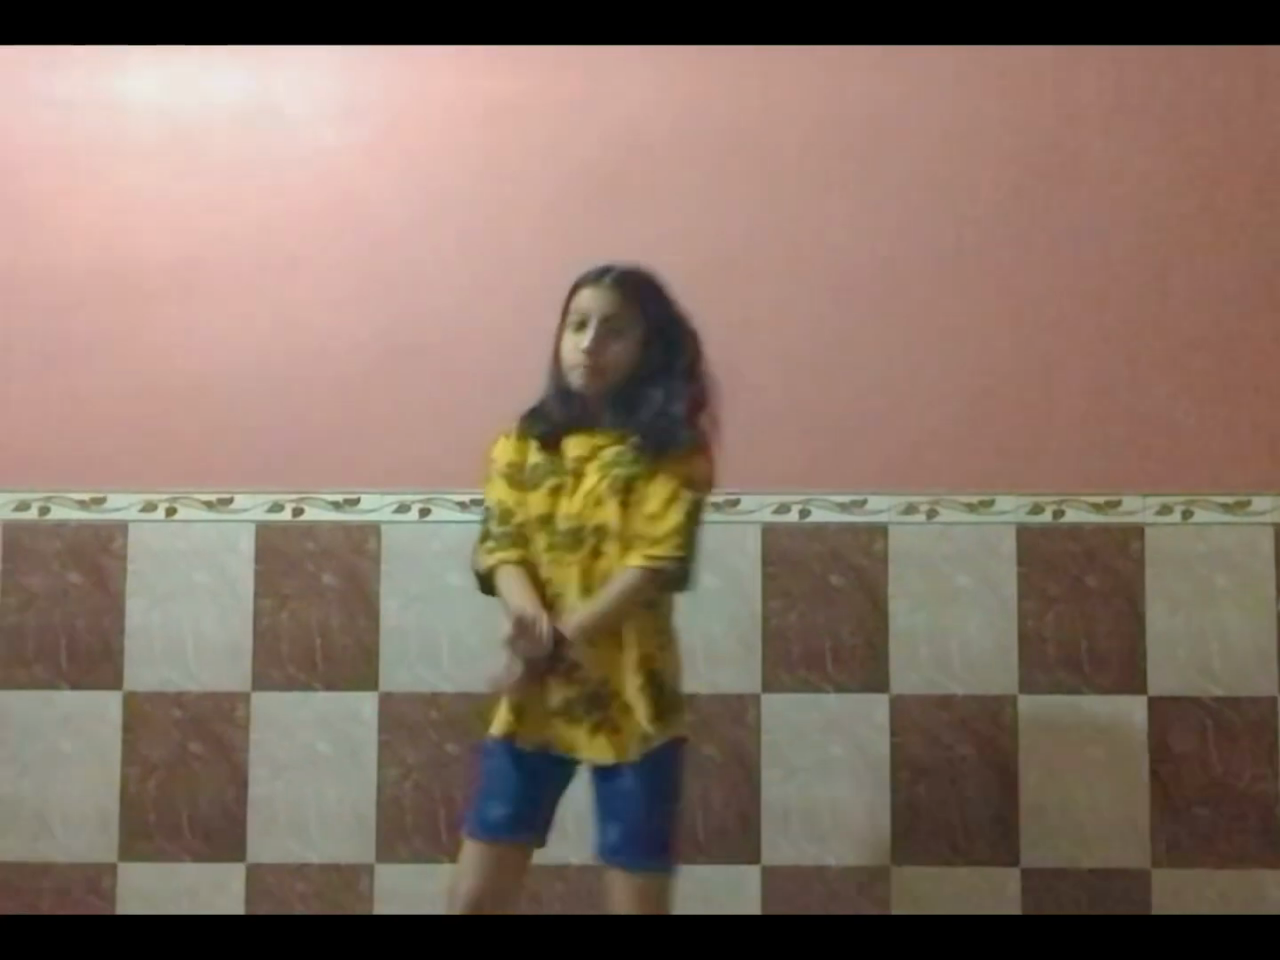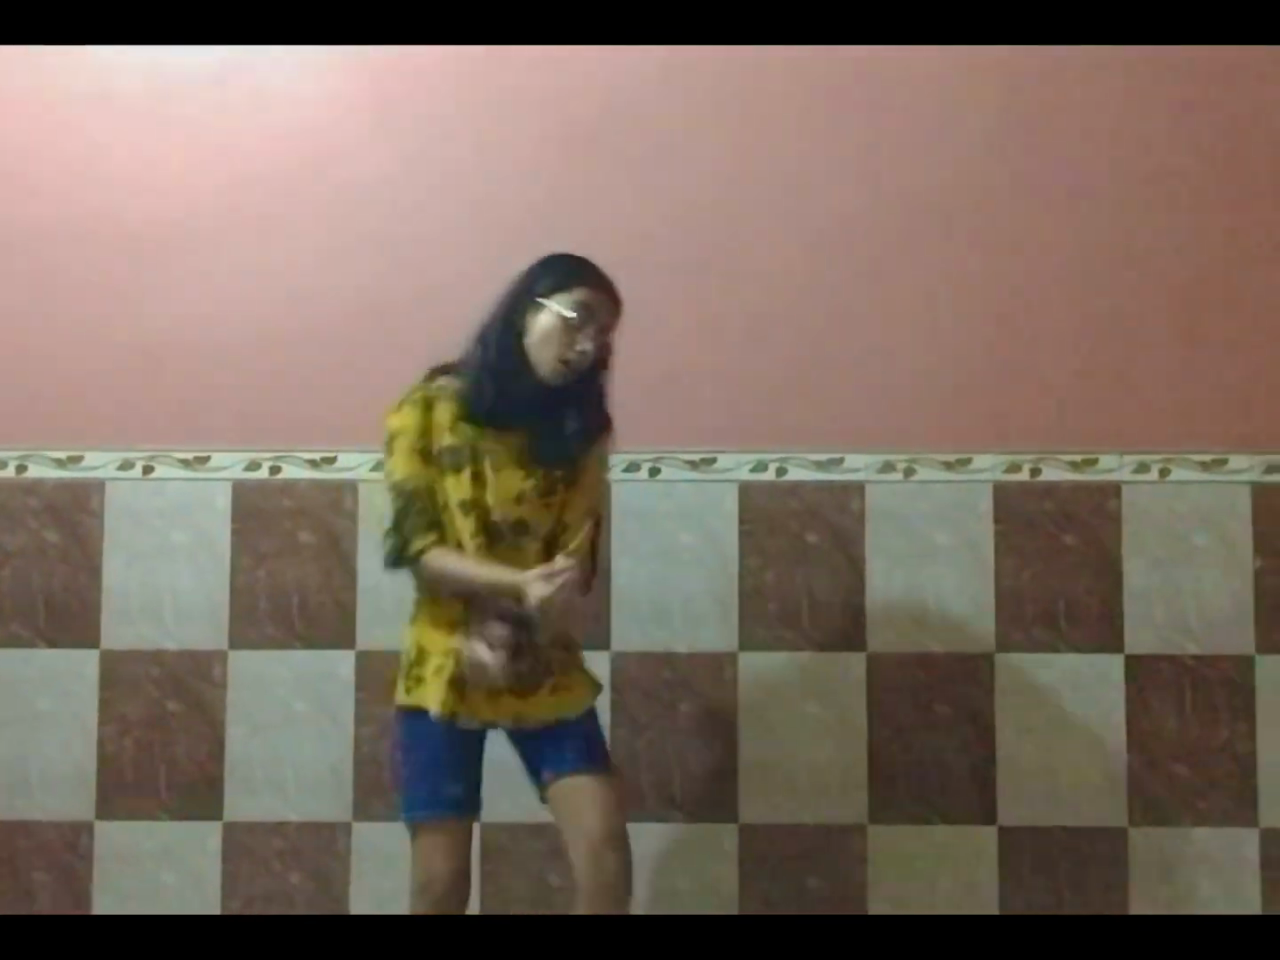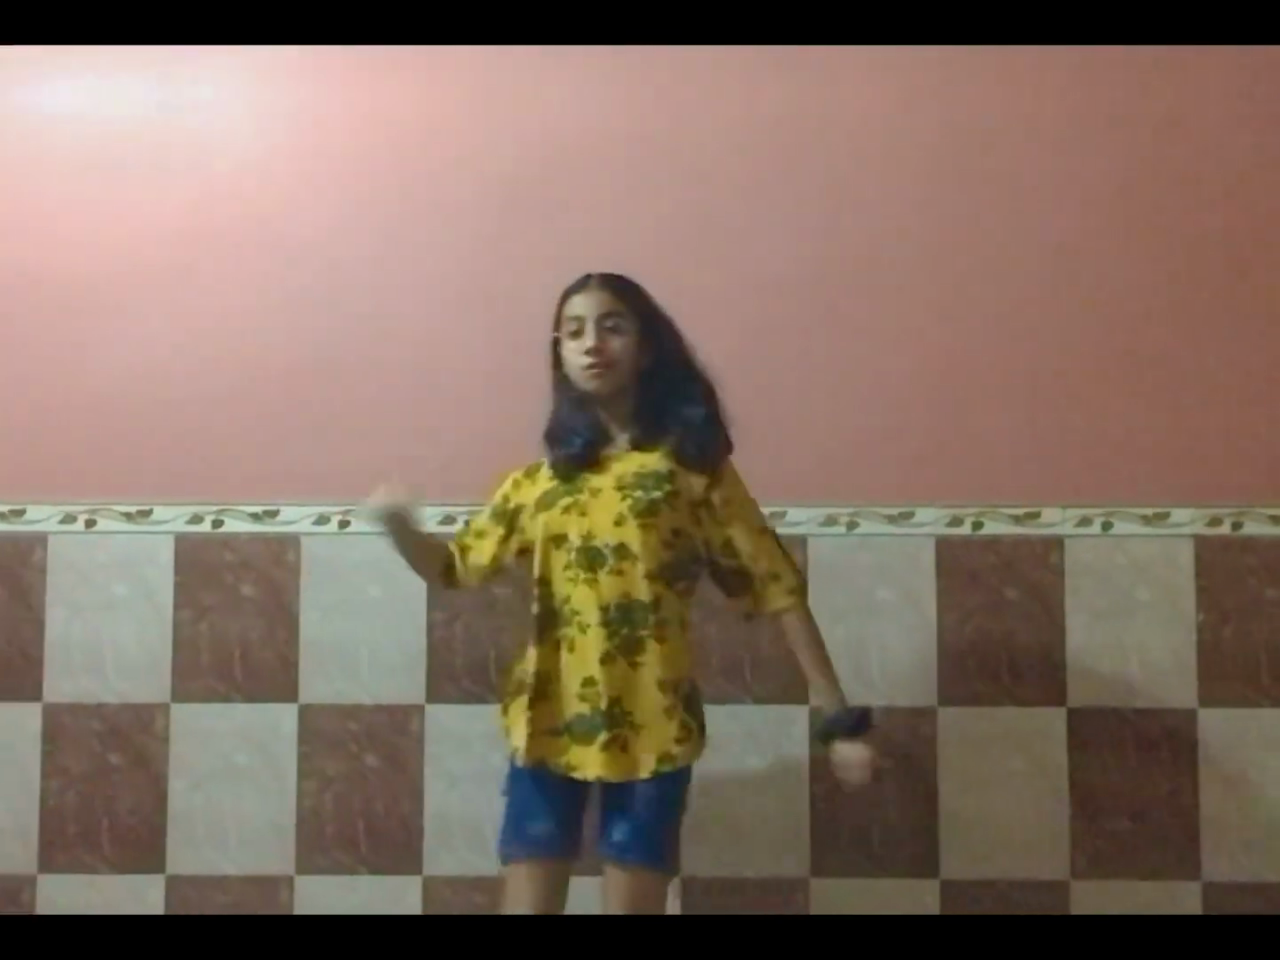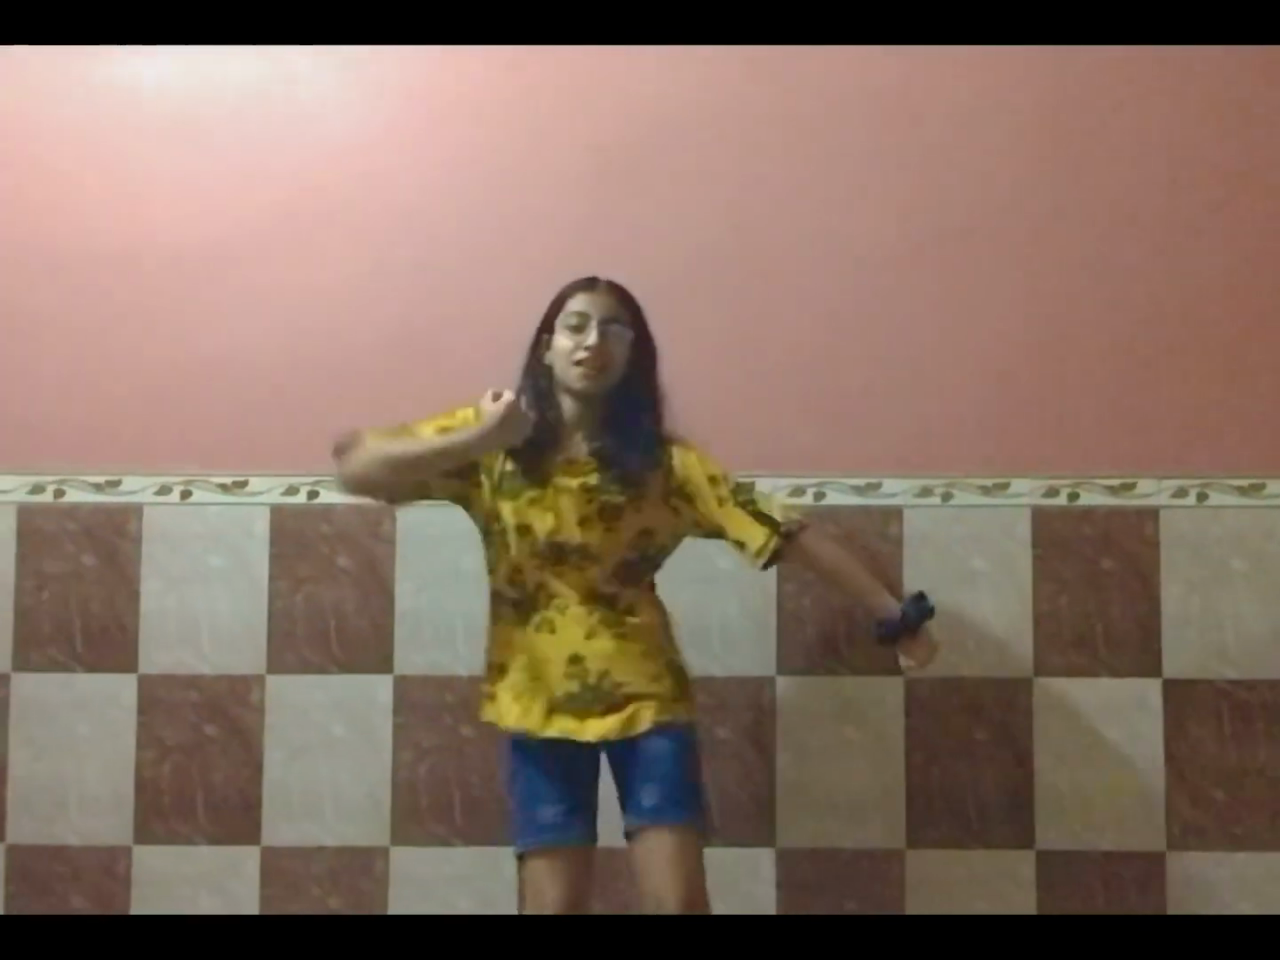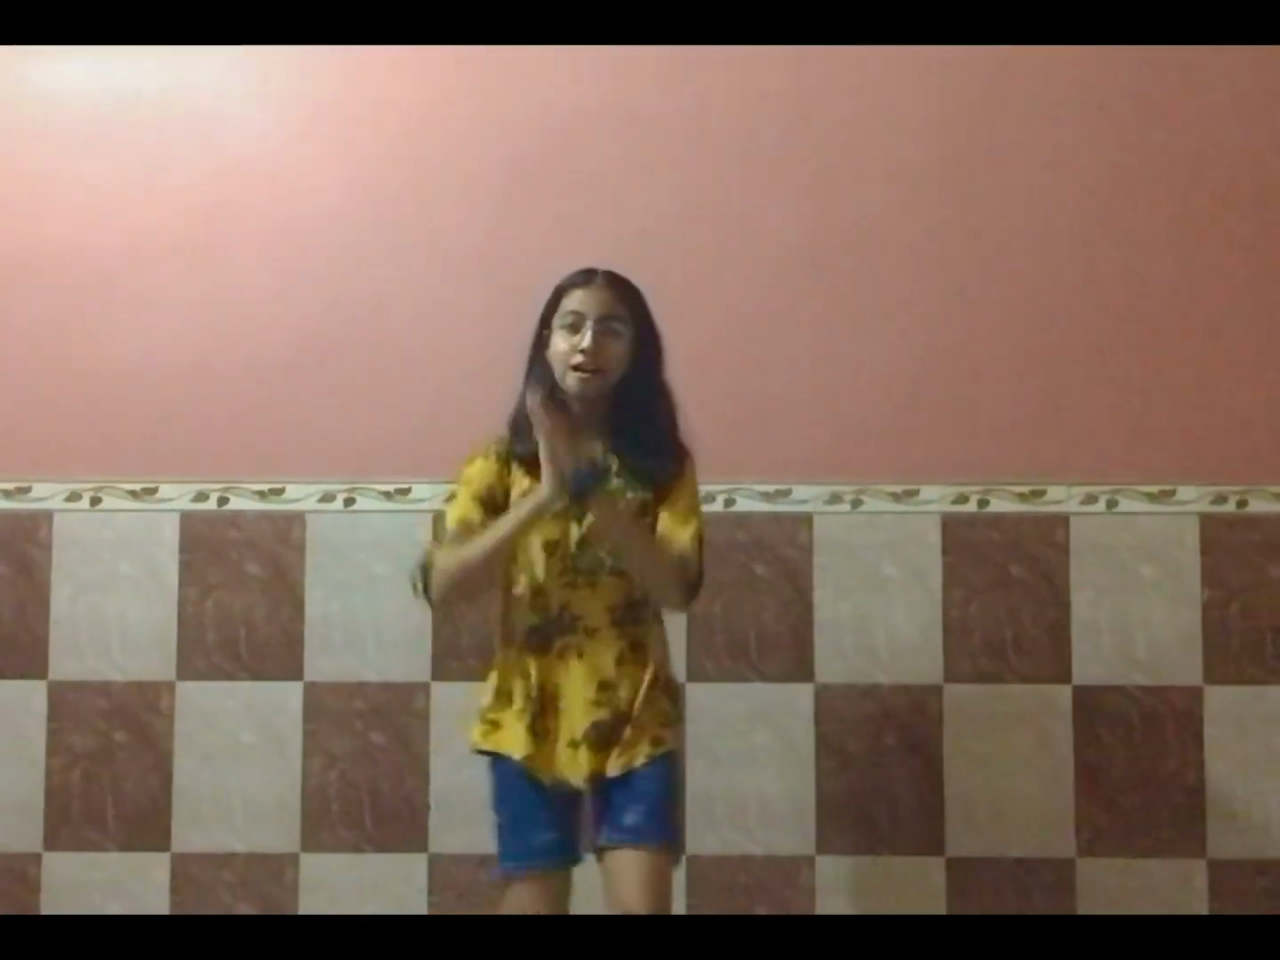
dt=1s
person 1, frame 1
left shoulder: (673, 444)
right shoulder: (523, 444)
left elbow: (652, 568)
right elbow: (500, 554)
left wrist: (554, 646)
right wrist: (528, 620)
left hip: (627, 703)
right hip: (533, 704)
left knee: (640, 912)
right knee: (473, 902)
person 1, frame 2
left shoulder: (576, 437)
right shoulder: (428, 410)
left elbow: (572, 568)
right elbow: (418, 547)
left wrist: (513, 634)
right wrist: (517, 584)
left hip: (542, 673)
right hip: (444, 674)
left knee: (605, 852)
right knee: (440, 883)
person 1, frame 3
left shoulder: (694, 468)
right shoulder: (538, 479)
left elbow: (778, 592)
right elbow: (455, 570)
left wrist: (837, 717)
right wrist: (398, 524)
left hip: (653, 729)
right hip: (548, 726)
left knee: (633, 918)
right knee: (523, 916)
person 1, frame 4
left shoulder: (662, 464)
right shoulder: (488, 450)
left elbow: (788, 536)
right elbow: (353, 469)
left wrist: (895, 618)
right wrist: (471, 441)
left hip: (643, 700)
right hip: (532, 704)
left knee: (679, 903)
right knee: (552, 908)
person 1, frame 5
left shoulder: (662, 466)
right shoulder: (501, 464)
left elbow: (676, 589)
right elbow: (440, 584)
left wrist: (590, 483)
right wrist: (544, 498)
left hip: (638, 723)
right hip: (531, 723)
left knee: (643, 917)
right knee: (531, 917)
